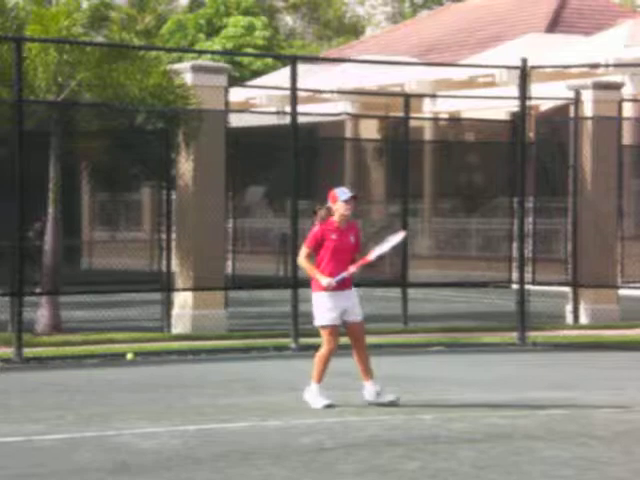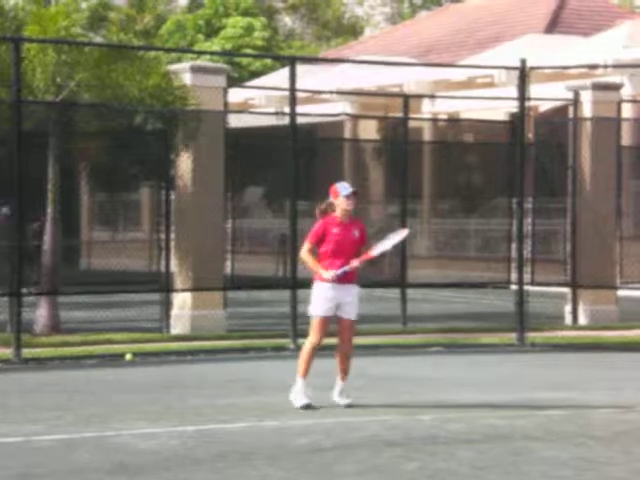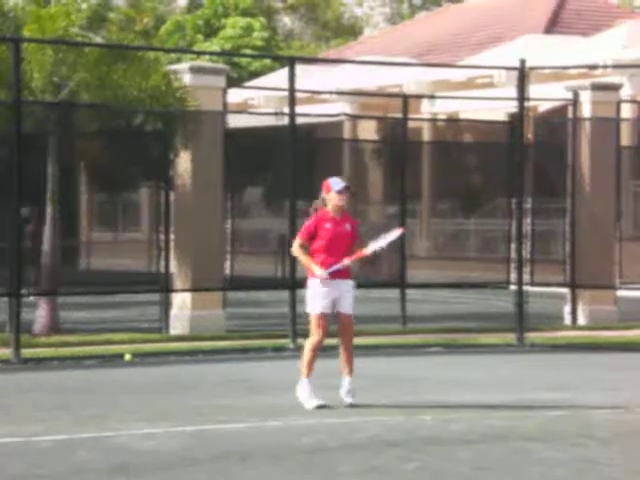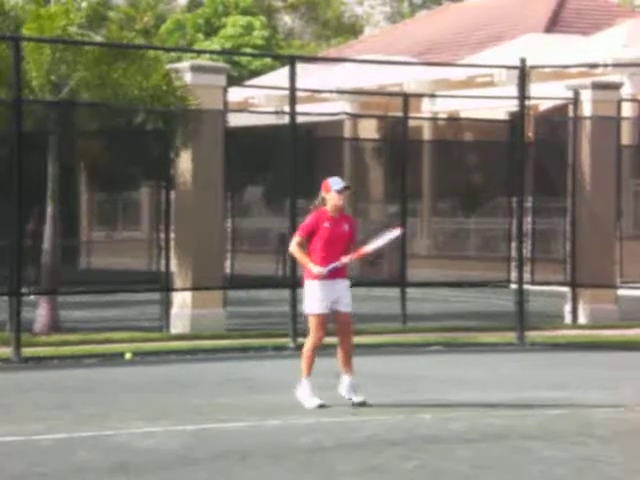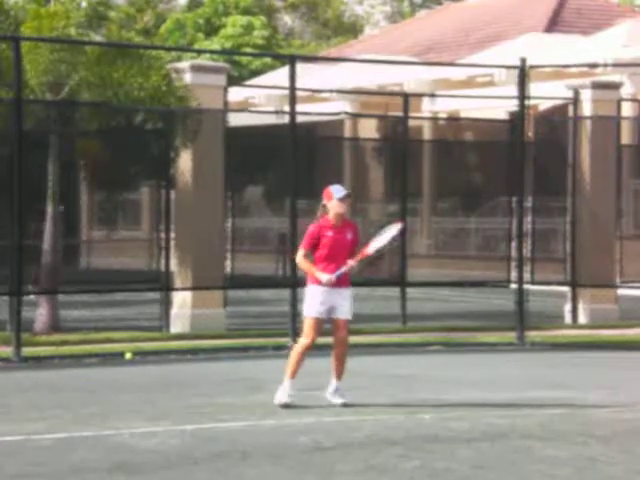
dt=0.3s
person 1, frame 1
left shoulder: (353, 230)
right shoulder: (321, 229)
right elbow: (302, 258)
right wrist: (320, 277)
left hip: (347, 292)
right hip: (325, 293)
left knee: (359, 342)
right knee: (330, 344)
left ankle: (371, 389)
right ankle: (313, 390)
person 1, frame 2
left shoulder: (358, 226)
right shoulder: (324, 224)
right elbow: (304, 252)
left wrist: (358, 262)
right wrist: (322, 270)
left hip: (349, 287)
right hip: (325, 286)
left knee: (346, 341)
right knee: (315, 338)
left ankle: (340, 389)
right ankle: (299, 386)
person 1, frame 3
left shoulder: (350, 222)
right shoulder: (316, 220)
right elbow: (296, 248)
right wrist: (315, 267)
left hip: (344, 282)
right hip: (320, 282)
left knee: (347, 335)
right knee: (317, 335)
left ankle: (347, 386)
right ankle: (304, 386)
person 1, frame 4
left shoulder: (348, 221)
right shoulder: (315, 219)
right elbow: (294, 247)
left wrist: (349, 258)
right wrist: (311, 266)
left hip: (340, 282)
right hip: (317, 282)
left knee: (346, 334)
right knee: (316, 336)
left ankle: (348, 385)
right ankle: (305, 387)
person 1, frame 5
left shoulder: (352, 228)
right shoulder: (317, 227)
right elbow: (300, 258)
left wrist: (352, 263)
right wrist: (319, 274)
left hip: (342, 289)
right hip: (318, 288)
left knee: (342, 341)
right knee: (308, 339)
left ankle: (334, 388)
right ankle: (286, 387)
